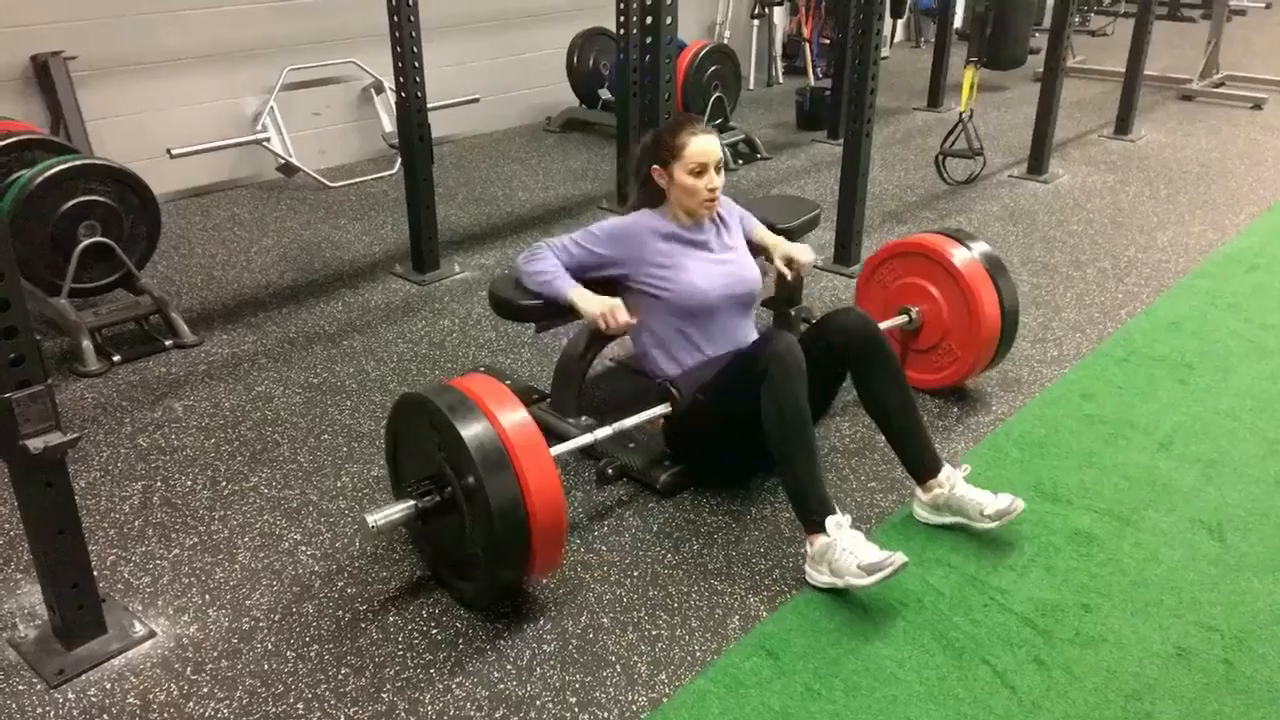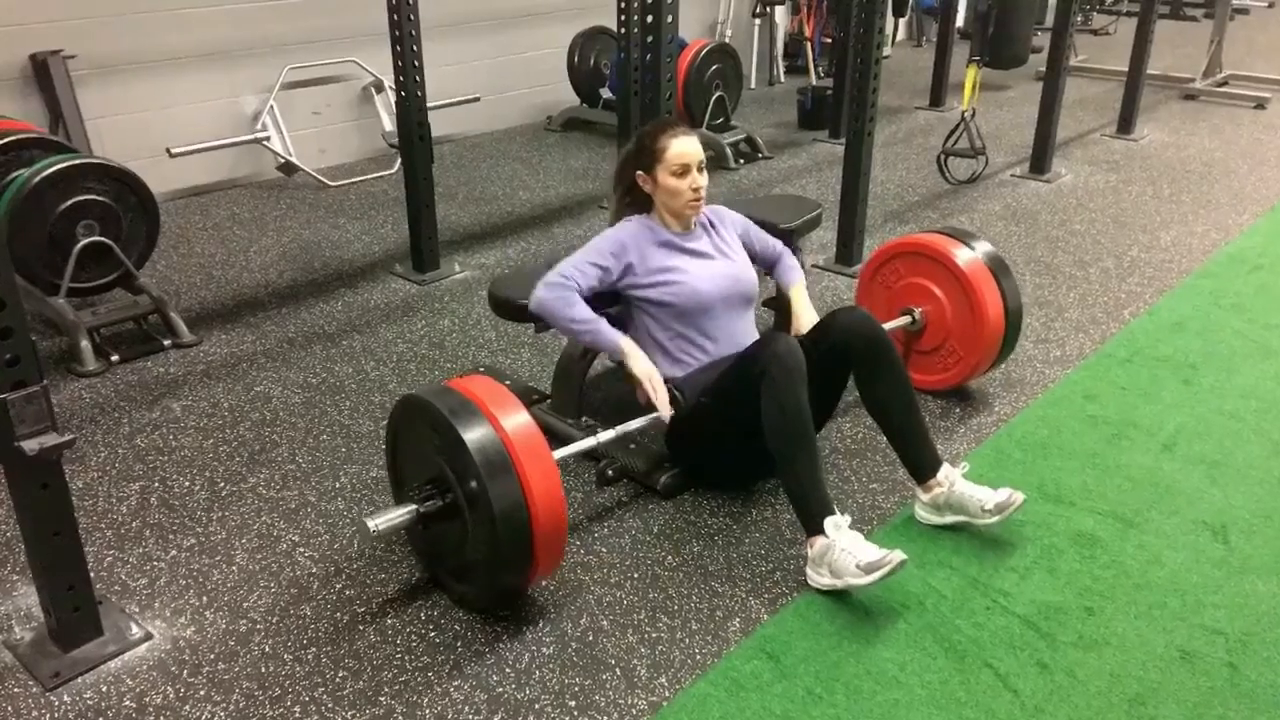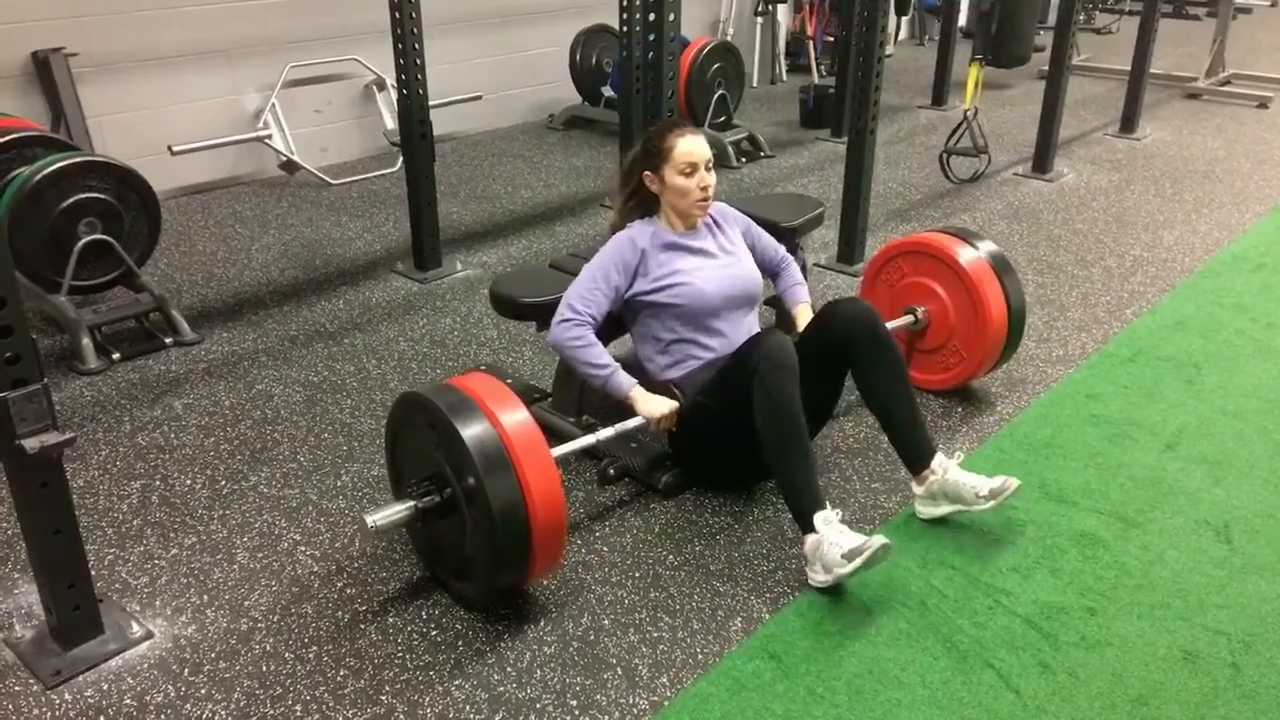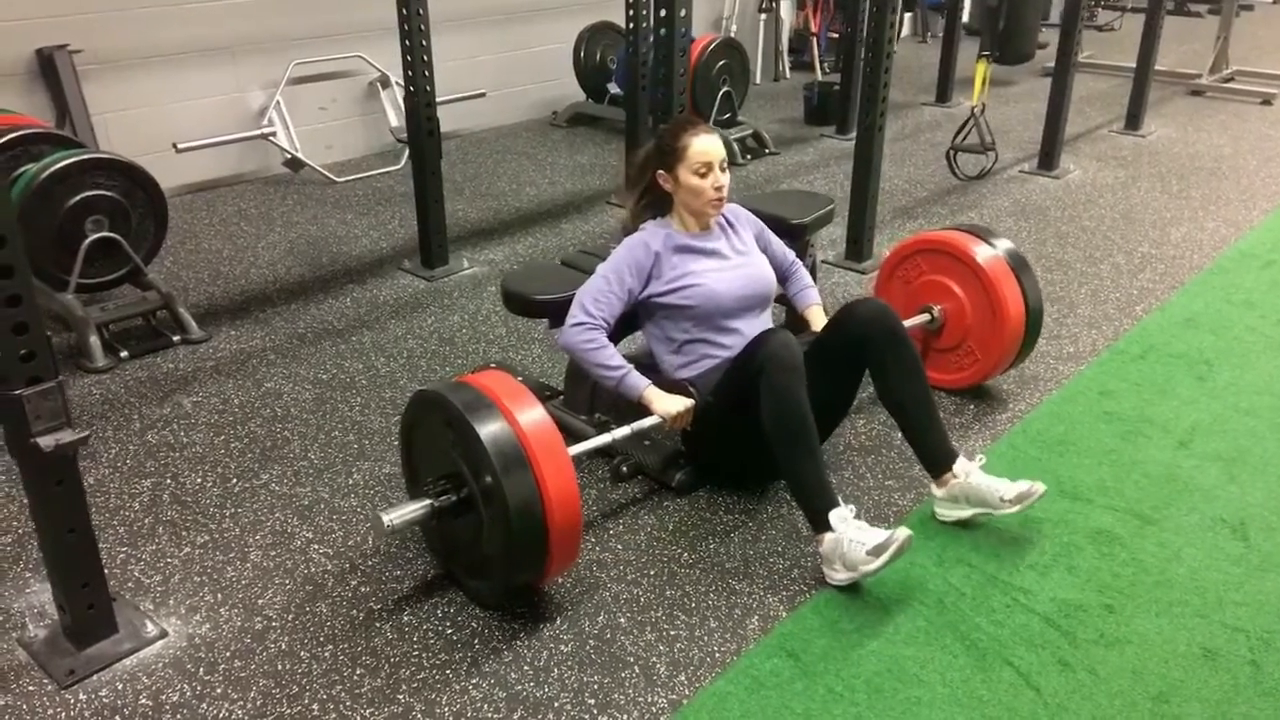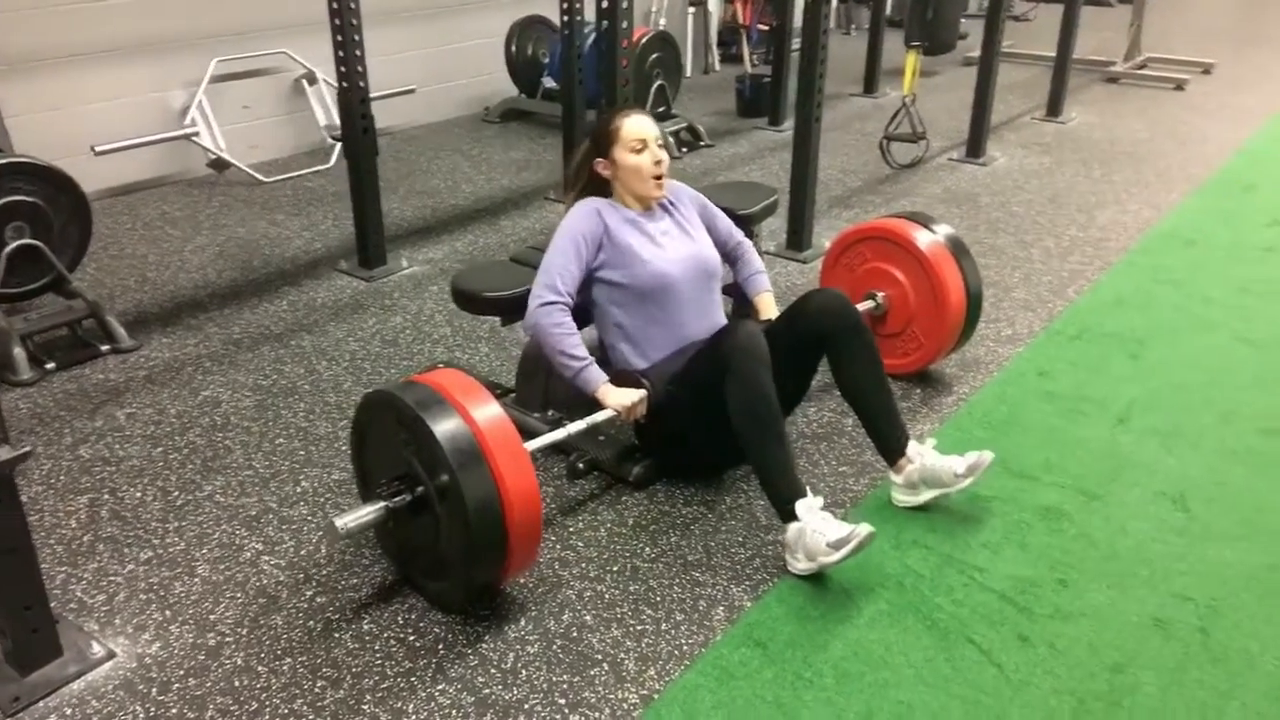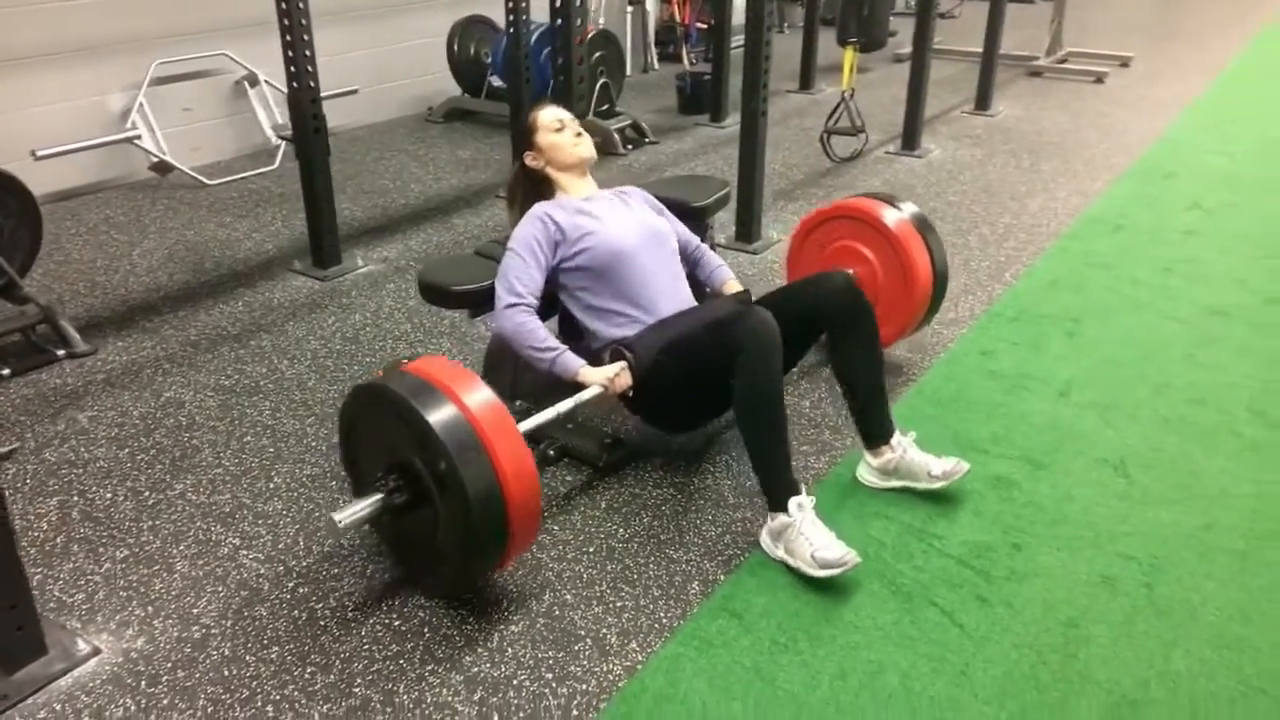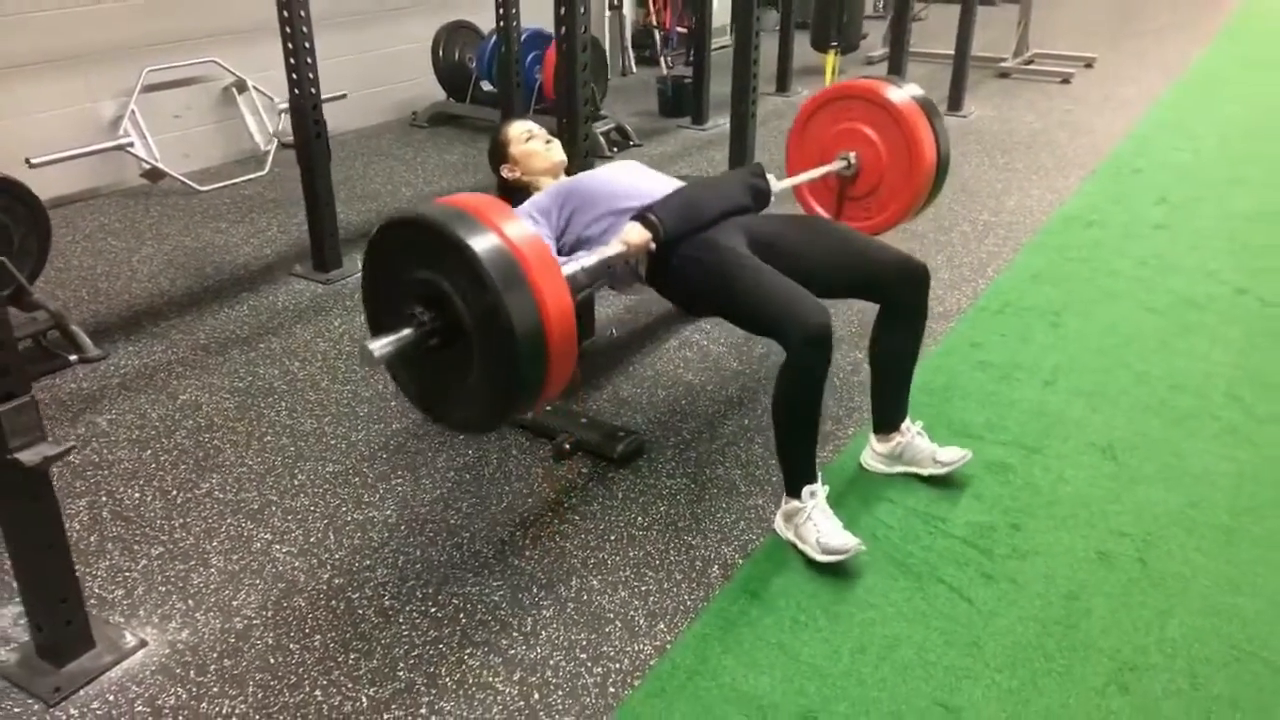
dt=0.7s
person 1, frame 1
left shoulder: (721, 213)
right shoulder: (633, 234)
right elbow: (533, 260)
left wrist: (776, 243)
right wrist: (583, 298)
left hip: (762, 400)
right hip: (698, 417)
left knee: (849, 326)
right knee: (777, 347)
left ankle: (936, 487)
right ankle: (824, 542)
person 1, frame 2
left shoulder: (720, 221)
right shoulder: (629, 240)
left elbow: (779, 255)
right elbow: (549, 295)
left wrist: (801, 304)
right wrist: (630, 351)
left hip: (768, 400)
right hip: (701, 422)
left knee: (852, 325)
right knee: (777, 349)
left ankle: (936, 486)
right ankle: (825, 545)
person 1, frame 3
left shoulder: (724, 219)
right shoulder: (633, 245)
left elbow: (782, 264)
right elbow: (567, 327)
left wrist: (808, 328)
right wrist: (638, 394)
left hip: (768, 401)
right hip: (704, 421)
left knee: (849, 315)
right knee: (770, 345)
left ankle: (933, 476)
right ankle: (819, 536)
person 1, frame 4
left shoulder: (736, 220)
right shoulder: (646, 248)
left elbow: (791, 268)
right elbow: (579, 330)
left wrist: (822, 329)
right wrist: (652, 395)
left hip: (783, 397)
right hip: (719, 420)
left knee: (868, 316)
right knee: (775, 345)
left ankle: (952, 479)
right ankle: (835, 535)
person 1, frame 5
left shoulder: (679, 198)
right shoulder: (592, 218)
left elbow: (740, 250)
right elbow: (544, 311)
left wrist: (772, 319)
right wrist: (604, 389)
left hip: (734, 385)
right hip: (667, 409)
left knee: (827, 306)
right knee: (741, 337)
left ankle: (908, 465)
right ankle: (801, 525)
person 1, frame 6
left shoulder: (631, 198)
right shoulder: (544, 221)
left elbow: (694, 250)
right elbow: (510, 313)
left wrist: (736, 294)
right wrist: (584, 370)
left hip: (702, 340)
right hip: (649, 372)
left knee: (837, 290)
right knee: (754, 327)
left ankle: (885, 453)
right ankle: (786, 520)
person 1, frame 7
left shoulder: (618, 169)
right shoulder: (536, 211)
left wrist: (754, 181)
right wrist: (614, 244)
left hip: (742, 221)
right hip: (687, 249)
left knee: (906, 276)
right knee: (809, 328)
left ankle: (892, 440)
right ankle: (800, 504)
